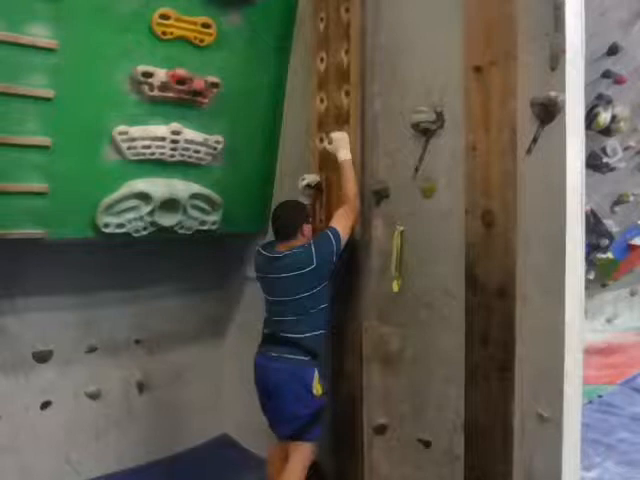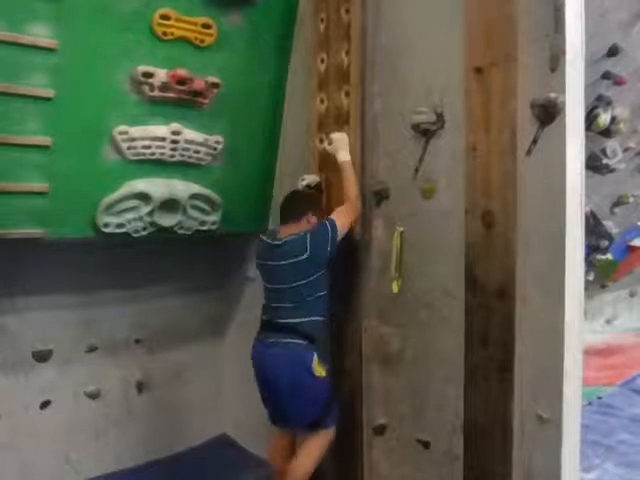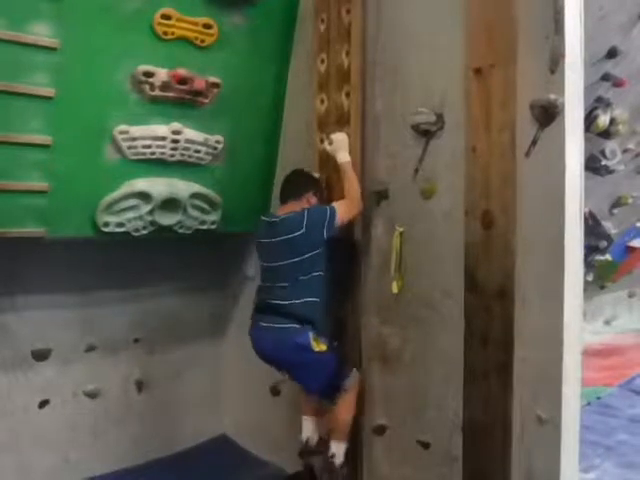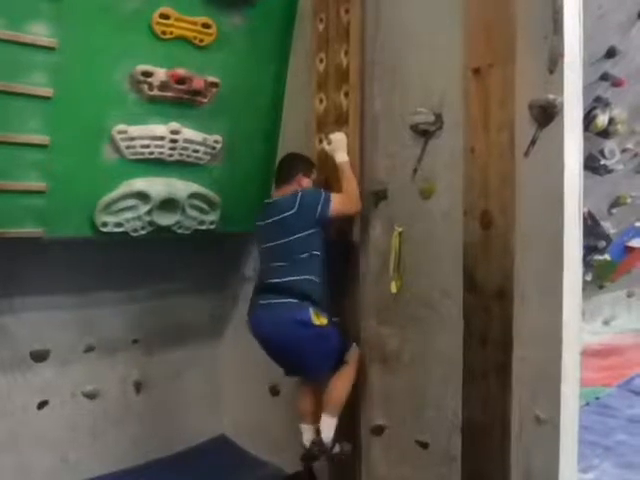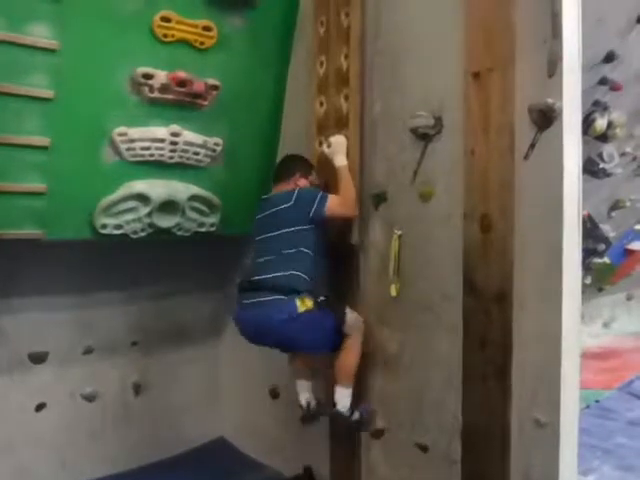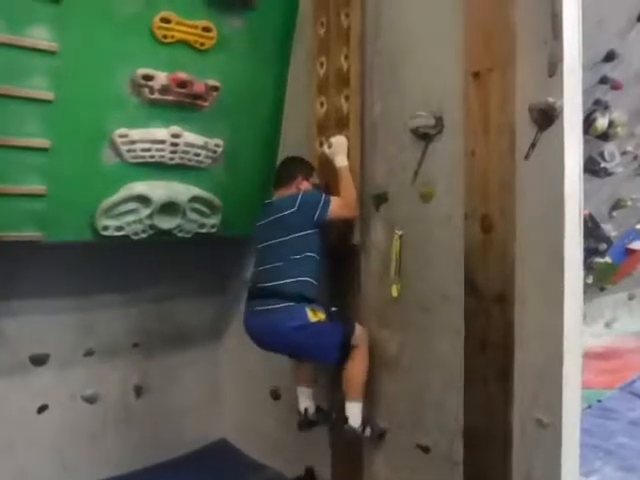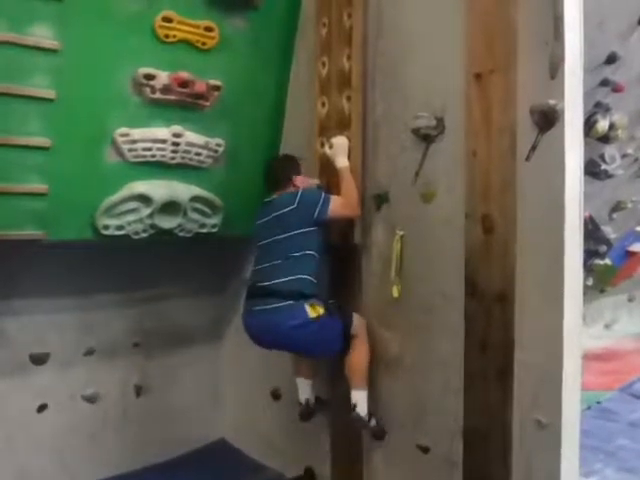
dt=0.3s
person 1, frame 1
left shoulder: (263, 257)
right shoulder: (317, 256)
left elbow: (285, 233)
right elbow: (350, 208)
left wrist: (304, 196)
right wrist: (343, 154)
left hip: (266, 361)
right hip: (298, 366)
left knee: (285, 441)
right knee: (301, 451)
person 1, frame 2
left shoulder: (265, 244)
right shoulder: (313, 243)
right elbow: (352, 208)
left wrist: (309, 192)
right wrist: (343, 156)
left hip: (264, 351)
right hip: (297, 354)
left knee: (285, 428)
right knee: (322, 430)
person 1, frame 3
left shoulder: (265, 226)
right shoulder: (309, 221)
right elbow: (354, 204)
left wrist: (311, 179)
right wrist: (342, 156)
left hip: (261, 331)
right hip: (294, 335)
left knee: (317, 378)
right knee: (348, 385)
left ankle: (309, 439)
person 1, frame 4
left shoulder: (266, 212)
right shoulder: (305, 201)
right elbow: (352, 204)
right wrist: (341, 156)
left hip: (261, 314)
right hip: (293, 313)
left knee: (311, 375)
right knee: (349, 358)
left ankle: (310, 444)
right ankle: (325, 437)
person 1, frame 5
left shoulder: (264, 209)
right shoulder: (299, 199)
right elbow: (349, 207)
right wrist: (340, 159)
left hip: (246, 312)
right hip: (278, 308)
left knee: (306, 336)
right knee: (353, 325)
left ankle: (307, 404)
right ankle: (344, 406)
person 1, frame 6
left shoulder: (266, 214)
right shoulder: (303, 202)
right elbow: (351, 209)
right wrist: (341, 160)
left hip: (255, 320)
right hip: (288, 317)
left knee: (309, 341)
right knee: (358, 339)
left ankle: (307, 410)
right ankle: (354, 420)
person 1, frame 7
left shoulder: (265, 213)
right shoulder: (303, 199)
right elbow: (352, 208)
left wrist: (314, 190)
right wrist: (341, 161)
left hip: (254, 318)
right hip: (287, 315)
left knee: (307, 335)
right knee: (357, 328)
left ankle: (306, 402)
right ankle: (360, 411)
